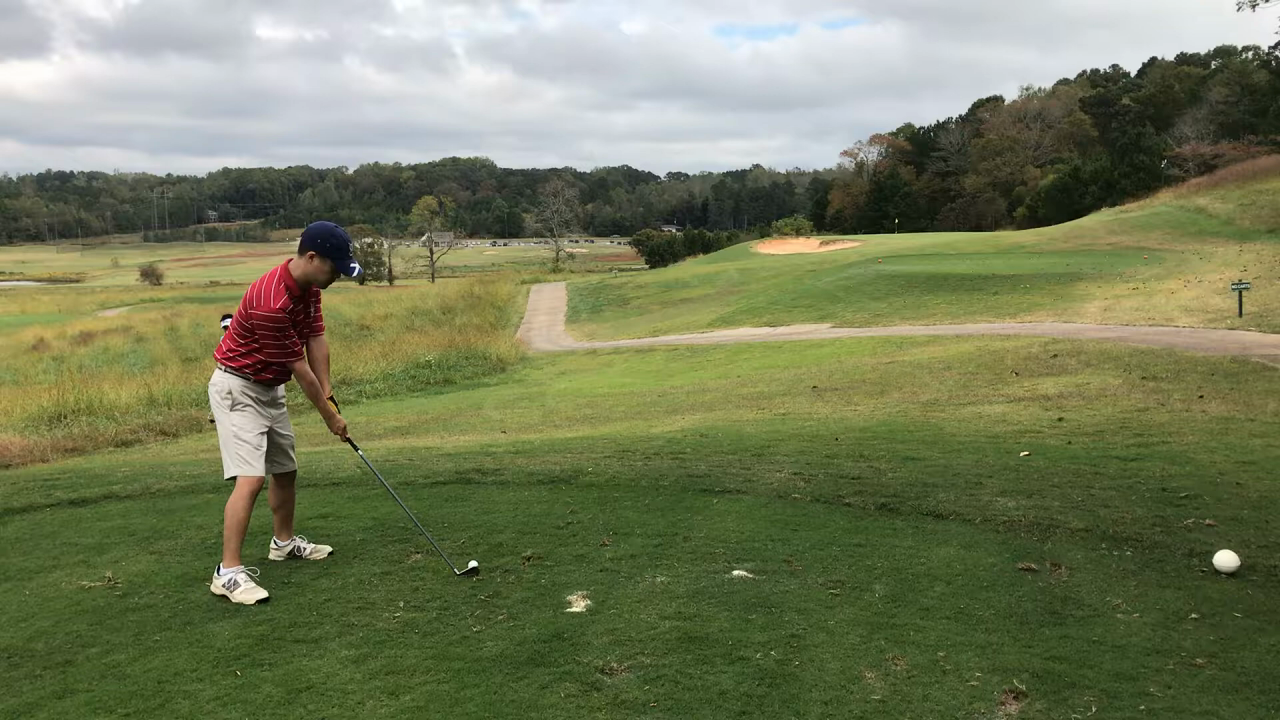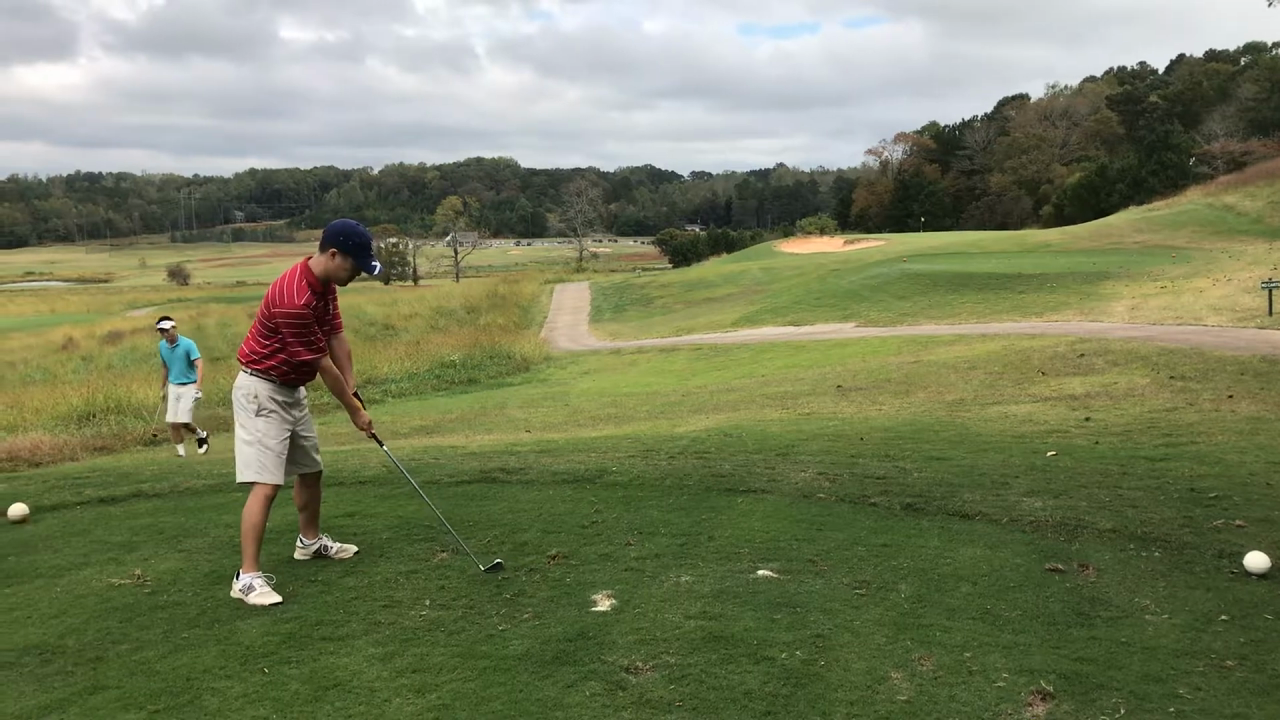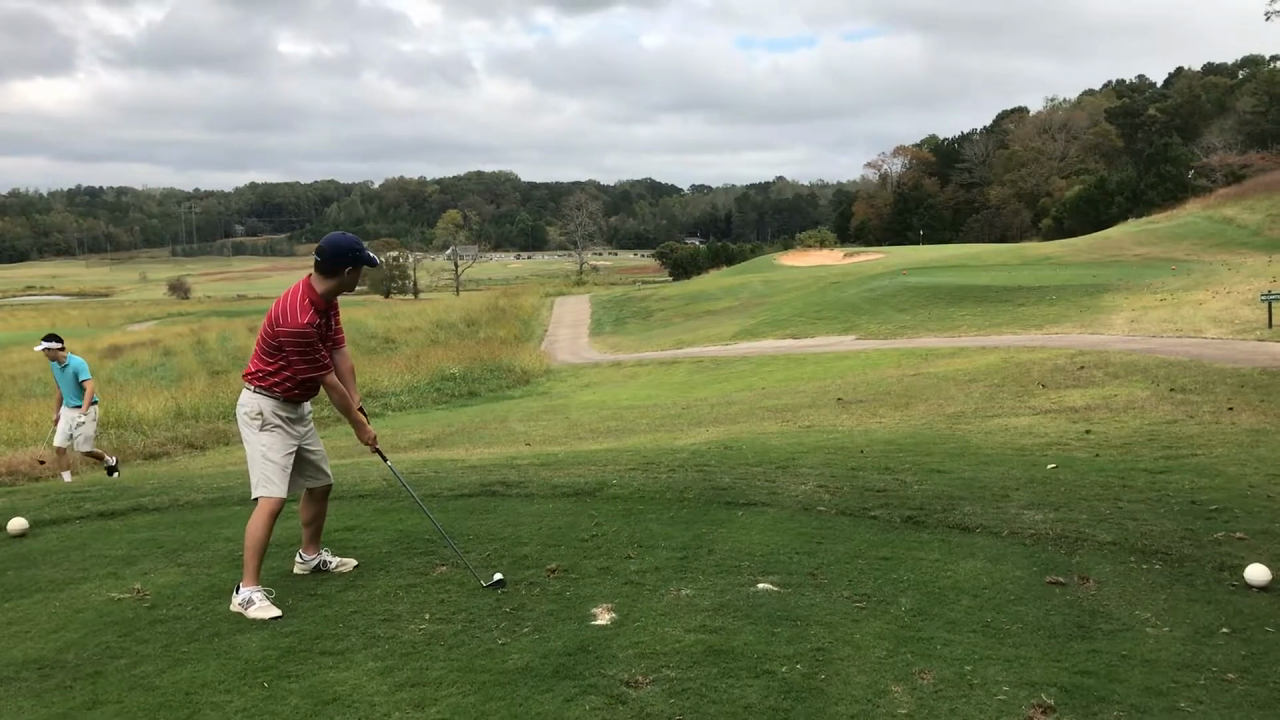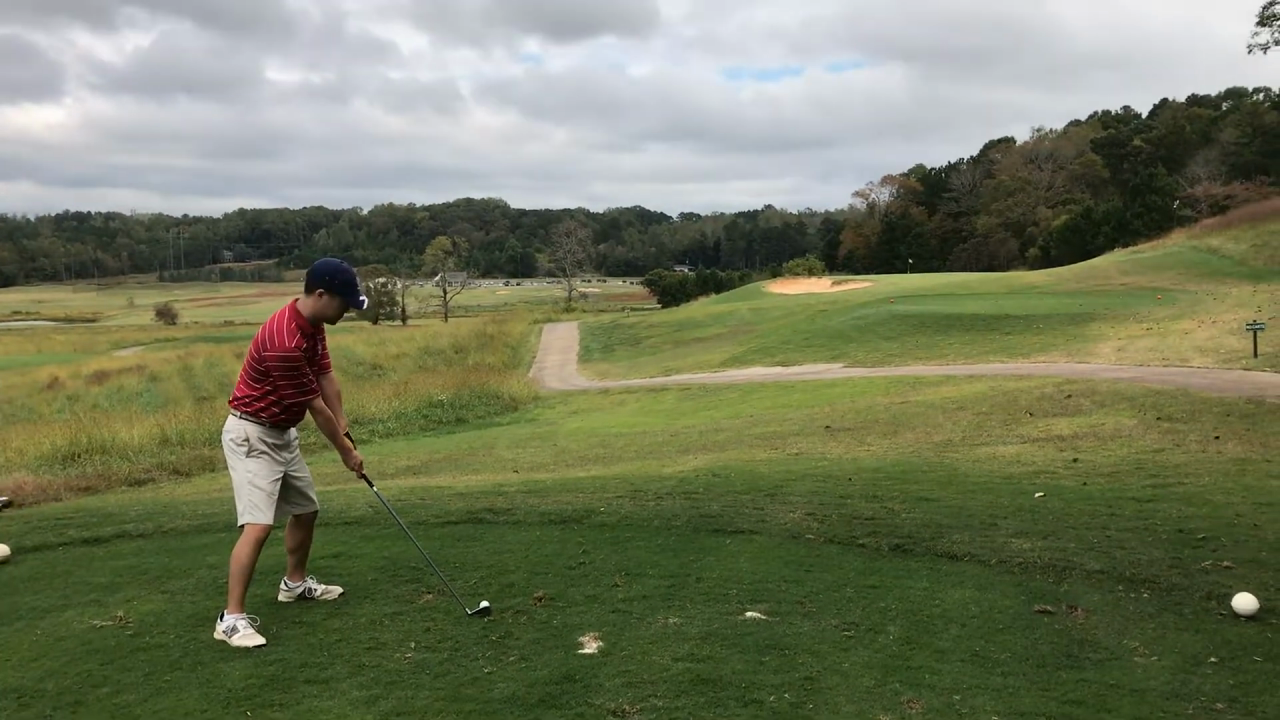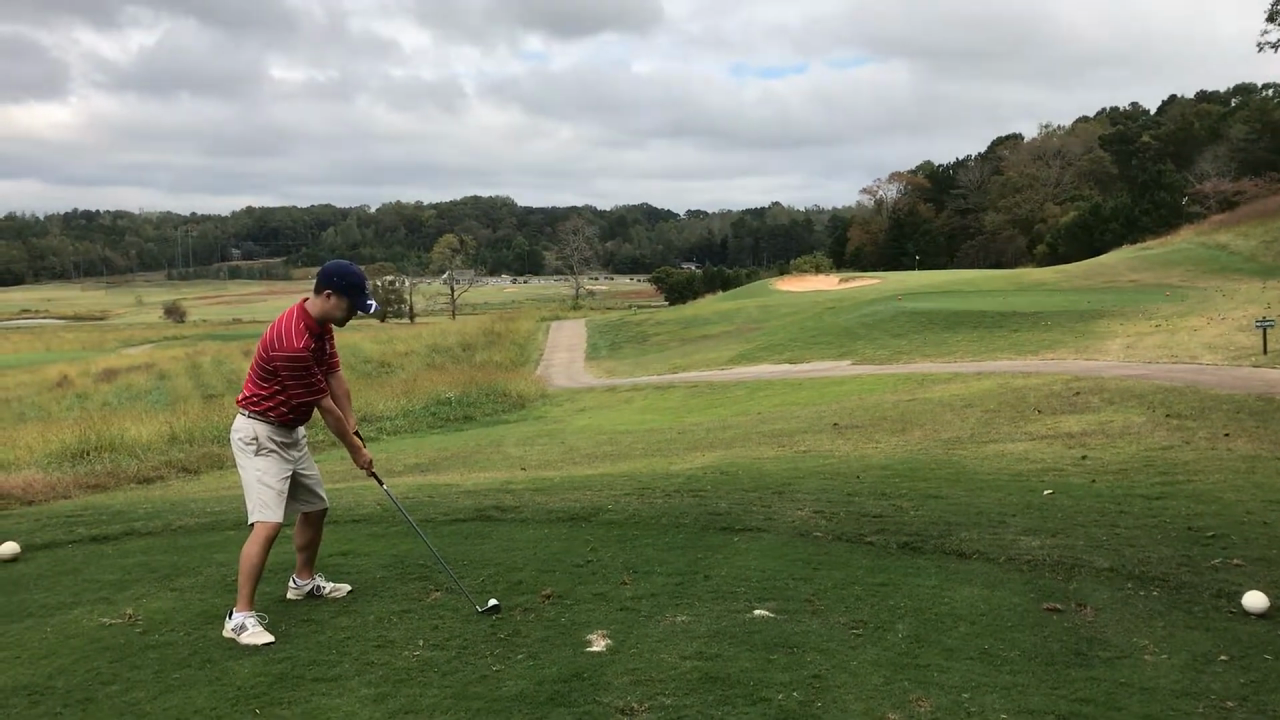
dt=1s
person 1, frame 1
left shoulder: (309, 286)
right shoulder: (271, 302)
left elbow: (316, 342)
right elbow: (299, 368)
left wrist: (328, 396)
right wrist: (329, 416)
left hip: (269, 388)
right hip: (237, 388)
left knee: (285, 469)
right knee: (251, 478)
left ankle: (284, 541)
right ankle: (229, 571)
person 1, frame 2
left shoulder: (325, 284)
right shoulder: (294, 299)
left elbow: (337, 339)
right elbow: (322, 365)
left wrist: (354, 393)
right wrist: (353, 410)
left hip: (291, 390)
right hip: (262, 392)
left knee: (310, 470)
right knee: (265, 484)
left ankle: (310, 541)
right ankle: (248, 576)
person 1, frame 3
left shoulder: (326, 300)
right shoulder: (298, 319)
left elbow: (340, 355)
right elbow: (329, 382)
left wrist: (359, 407)
right wrist: (359, 426)
left hip: (296, 407)
right hip: (267, 409)
left knee: (319, 482)
right knee: (271, 498)
left ankle: (310, 555)
right ankle: (247, 590)
person 1, frame 4
left shoulder: (313, 325)
right shoulder: (285, 342)
left elbow: (328, 379)
right elbow: (316, 407)
left wrist: (346, 432)
right wrist: (345, 451)
left hip: (282, 432)
right hip: (252, 434)
left knee: (305, 509)
right knee: (258, 525)
left ankle: (295, 583)
right ankle: (232, 617)
person 1, frame 5
left shoulder: (320, 325)
right shoulder: (293, 343)
left elbow: (335, 378)
right elbow: (325, 406)
left wrist: (355, 429)
right wrist: (355, 449)
left hip: (290, 431)
right hip: (261, 434)
left knee: (314, 506)
right knee: (268, 523)
left ankle: (304, 580)
right ankle: (240, 615)
